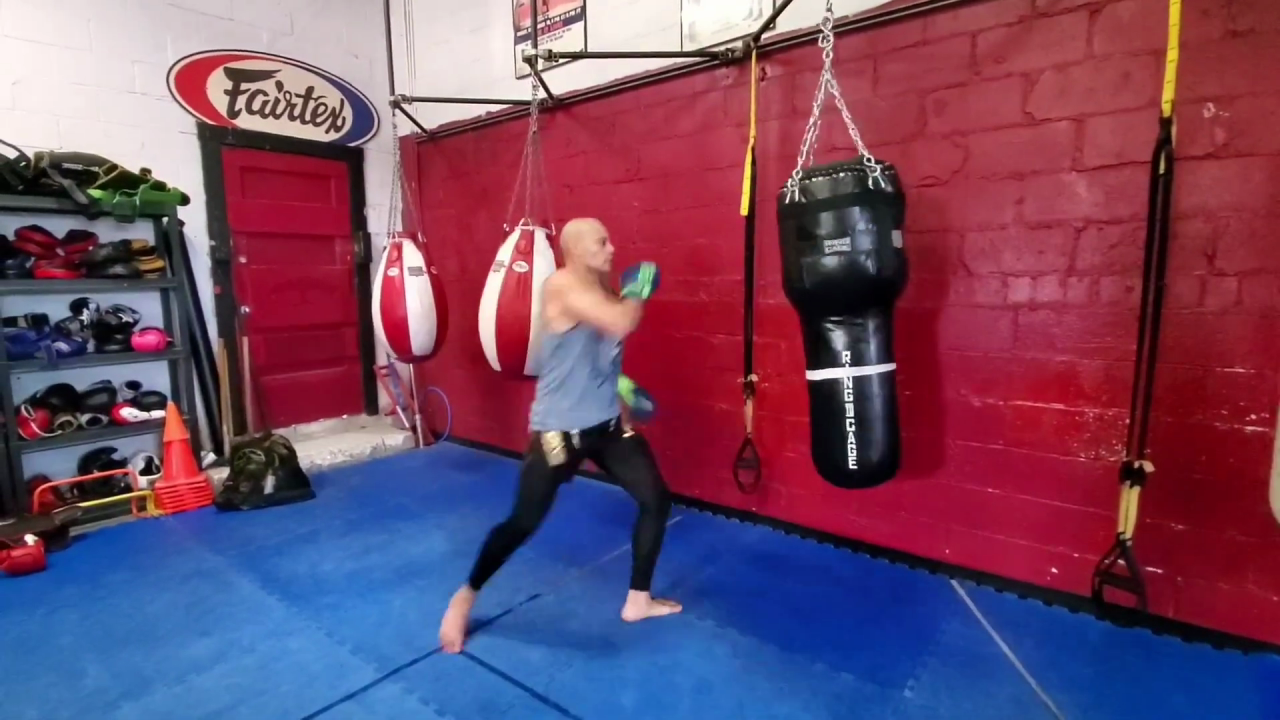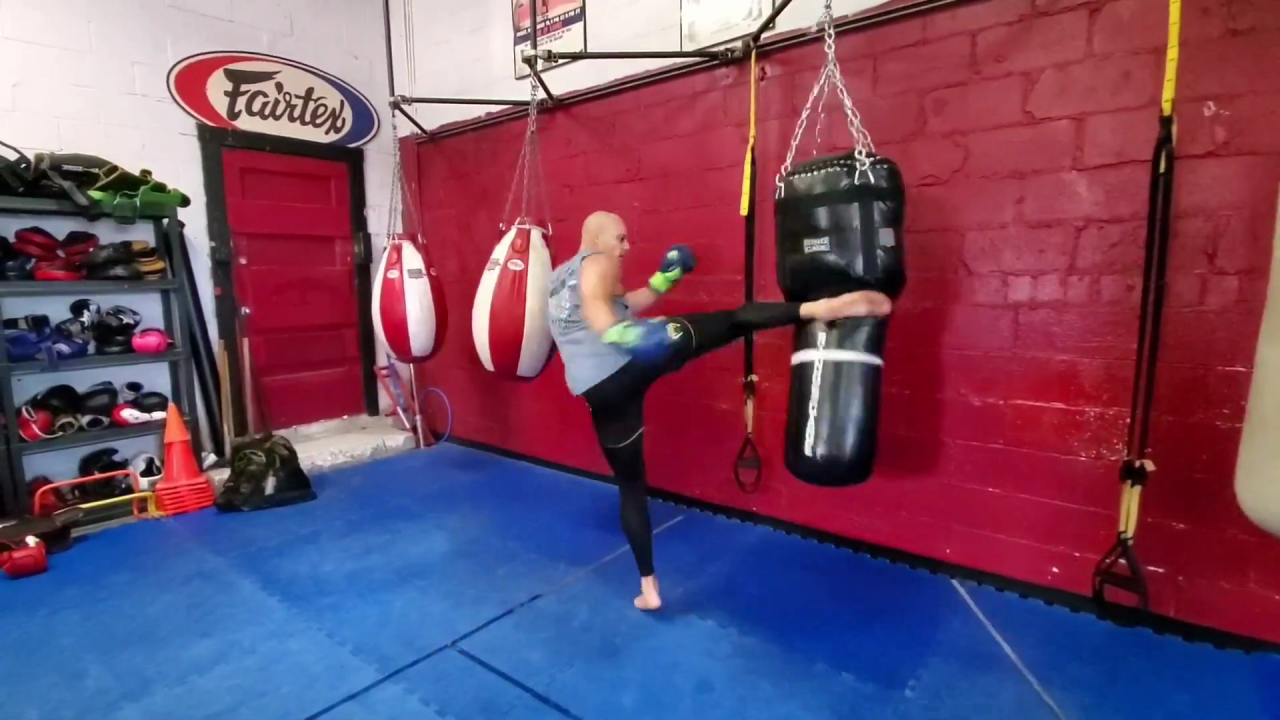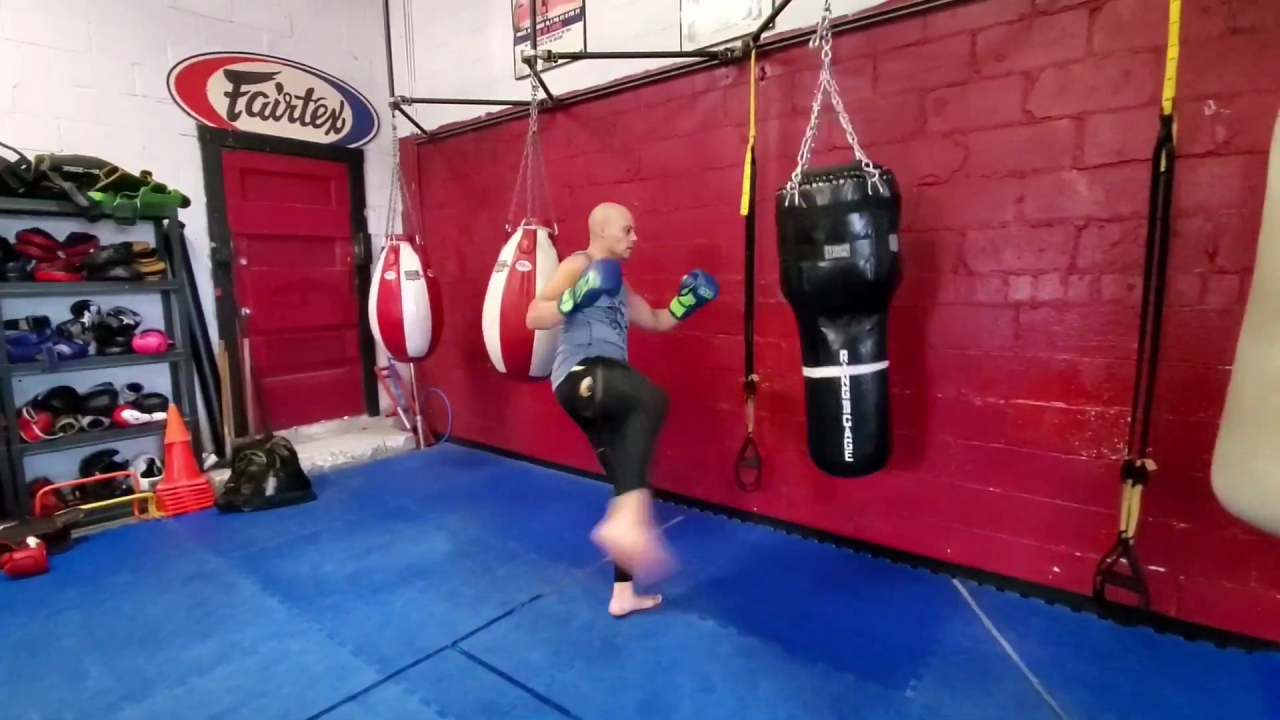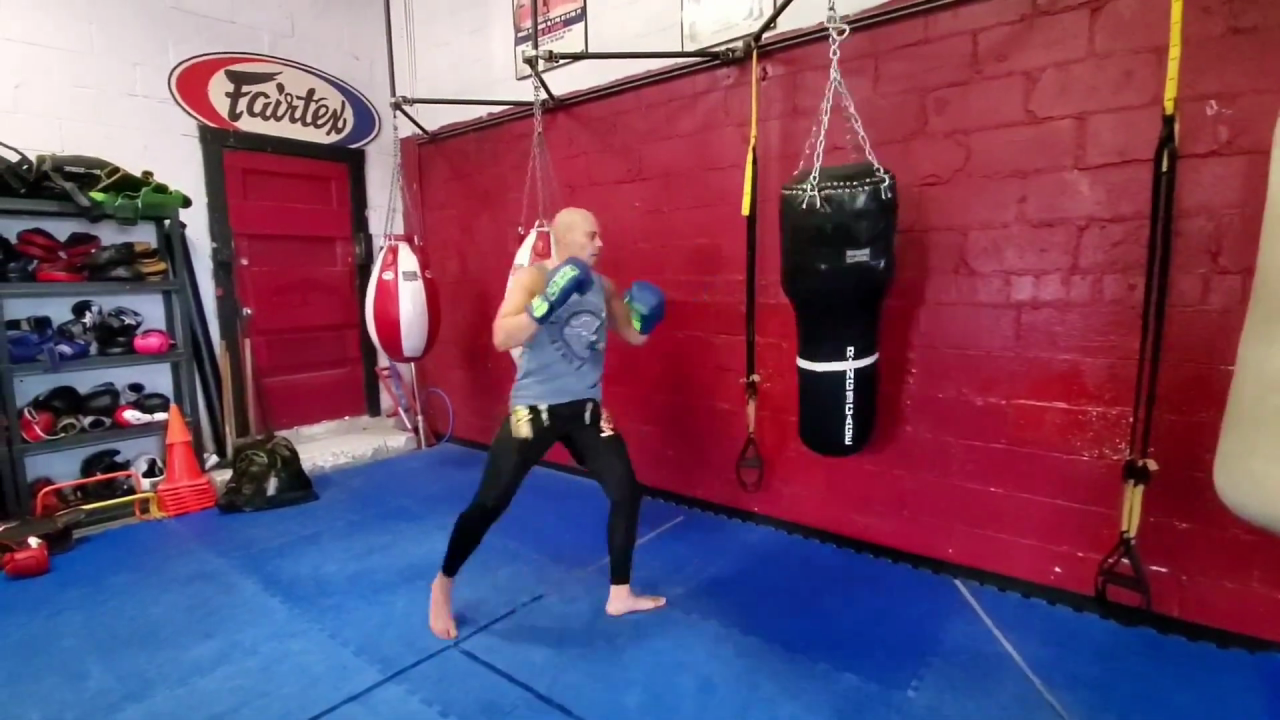
dt=0.3s
person 1, frame 1
left shoulder: (595, 287)
right shoulder: (564, 285)
right elbow: (618, 322)
left wrist: (621, 386)
right wrist: (640, 289)
left hip: (608, 420)
right hip: (562, 427)
left knee: (656, 500)
right knee: (523, 524)
left ankle: (639, 599)
right ankle: (463, 601)
person 1, frame 2
left shoulder: (562, 278)
right shoulder: (596, 262)
right elbow: (597, 314)
left wrist: (665, 278)
right wrist: (632, 335)
left hip: (596, 390)
right hip: (626, 368)
left knee: (630, 486)
right knee: (731, 320)
left ankle: (647, 588)
right ankle: (824, 309)
person 1, frame 3
left shoulder: (618, 279)
right shoulder: (579, 266)
left elbow: (655, 321)
right elbow: (535, 318)
left wrist: (687, 299)
right wrist: (576, 297)
left hip: (617, 382)
right hip: (583, 375)
left knee: (632, 486)
right knee: (652, 399)
left ankle: (624, 593)
right ankle: (628, 518)
person 1, frame 4
left shoulder: (601, 285)
right shoulder: (533, 277)
left elbow: (634, 336)
right elbow: (502, 338)
left wrist: (644, 315)
right wrist: (549, 302)
left hip: (585, 408)
right hip: (535, 407)
left knee: (627, 493)
right knee: (490, 501)
left ankle: (620, 595)
right ankle: (443, 584)
